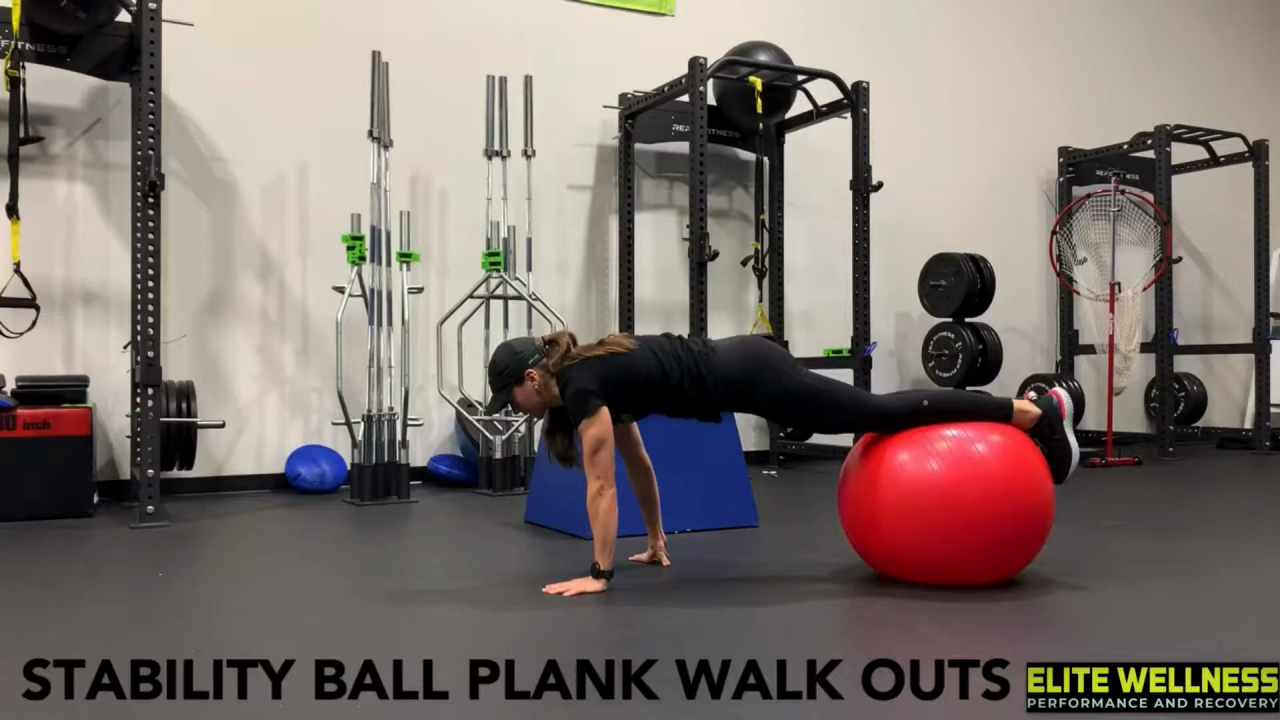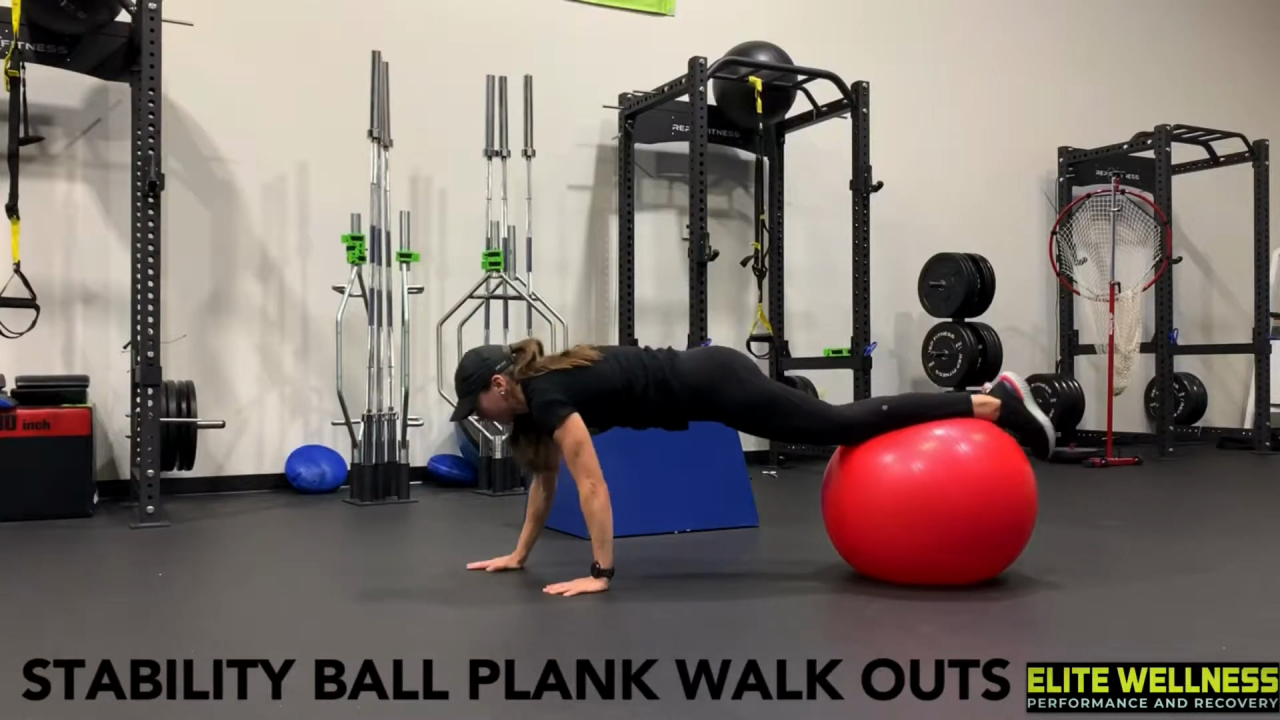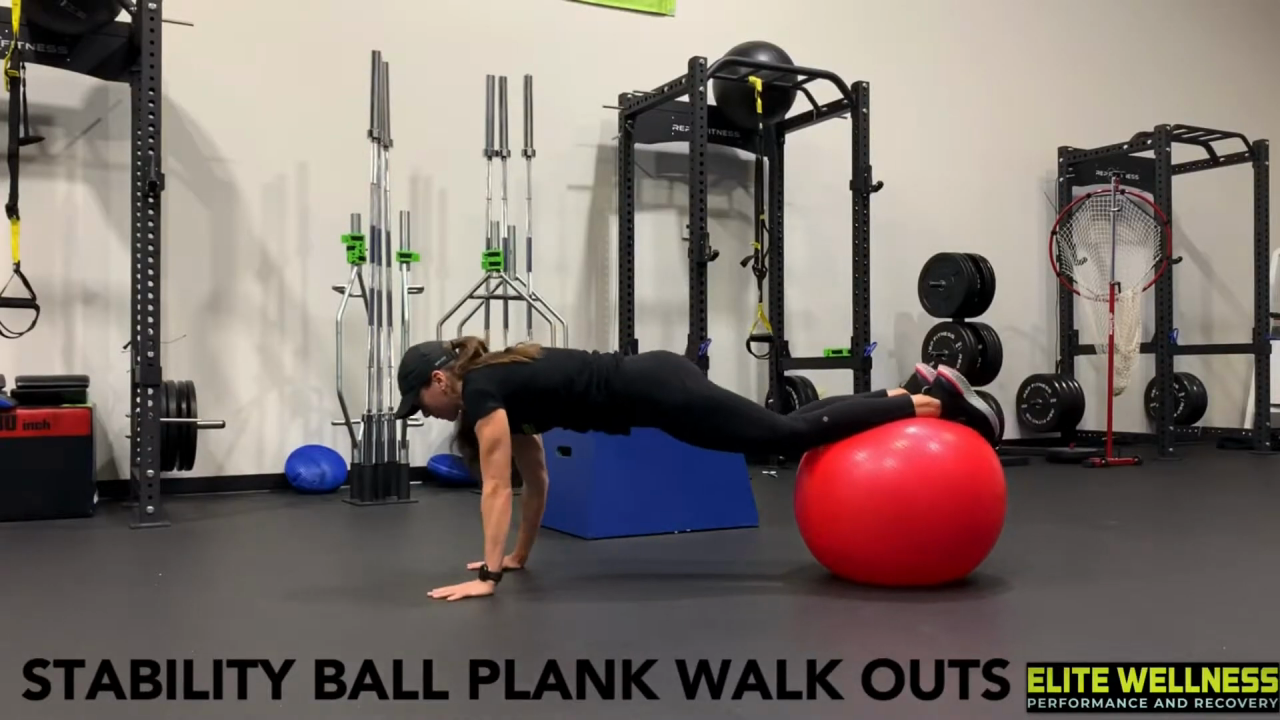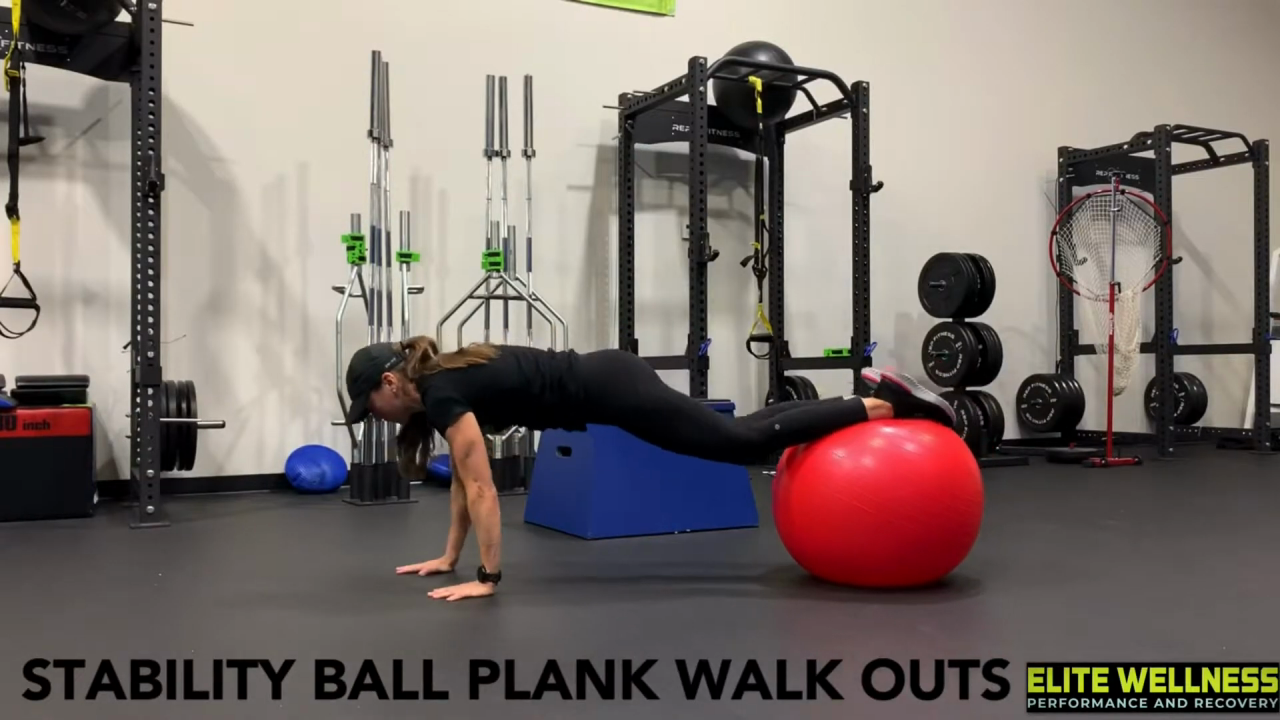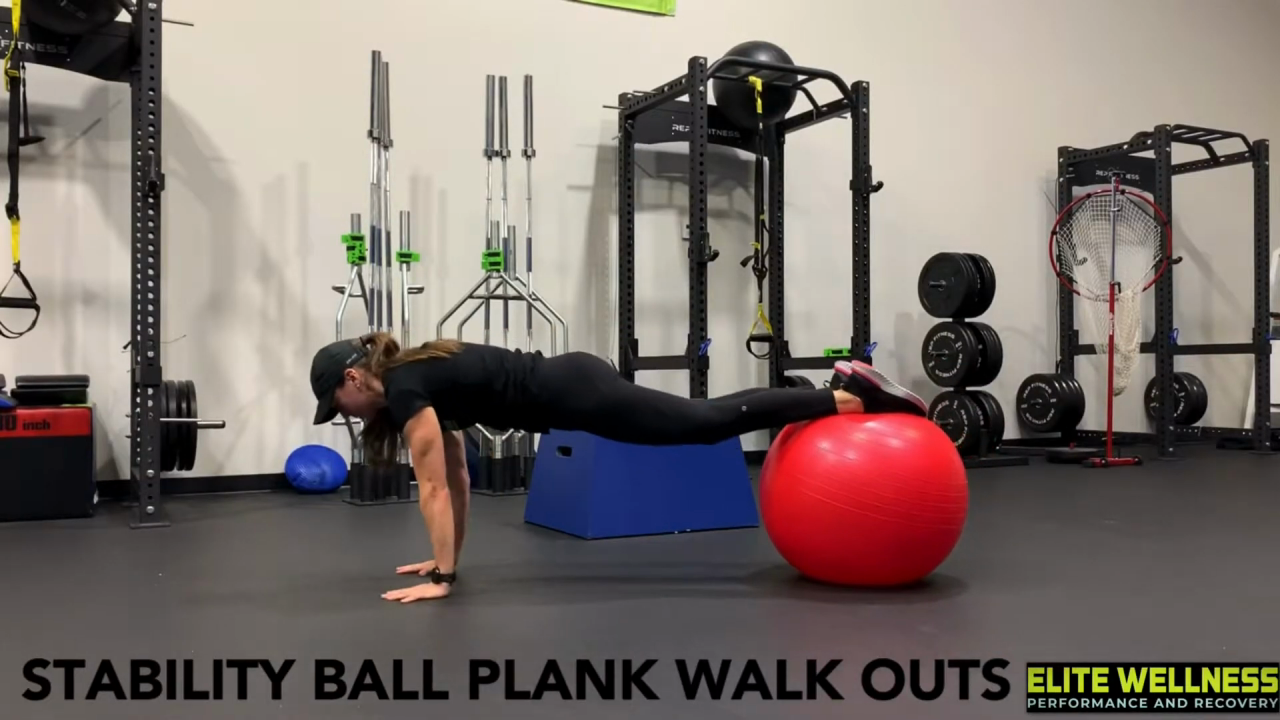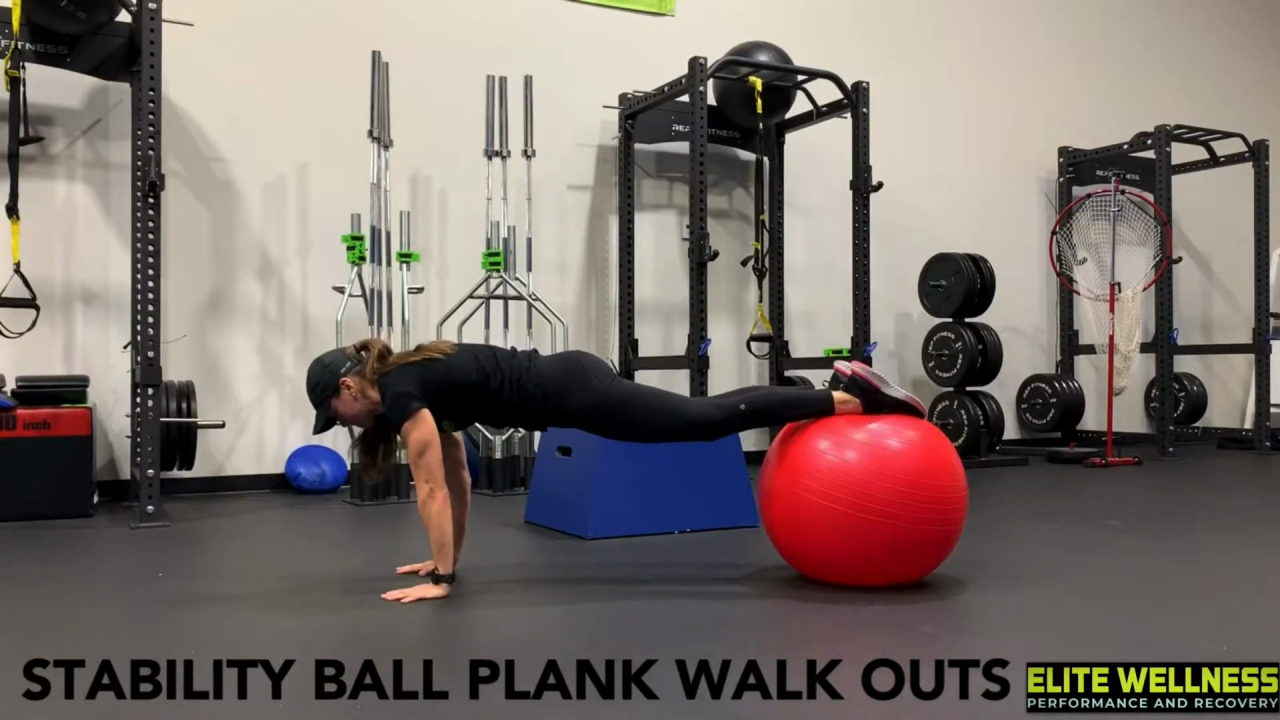
dt=0.7s
person 1, frame 1
left shoulder: (579, 386)
right shoulder: (595, 377)
left elbow: (601, 486)
right elbow: (638, 463)
left wrist: (599, 573)
right wrist: (657, 539)
left hip: (746, 376)
right hip: (740, 362)
left knee: (883, 414)
right knee: (879, 412)
left ankle: (1037, 414)
right ankle: (1023, 405)
person 1, frame 2
left shoulder: (546, 396)
right shoulder: (543, 389)
left elbow: (592, 487)
right elbow: (543, 479)
left wrist: (600, 573)
right wrist: (518, 555)
left hip: (710, 384)
right hip: (706, 374)
left knee: (850, 425)
right knee: (844, 422)
left ankle: (999, 403)
right ankle: (979, 398)
person 1, frame 3
left shoulder: (480, 389)
right shoulder: (503, 386)
left elbow: (495, 489)
right elbow: (536, 478)
left wrist: (487, 575)
right wrist: (521, 554)
left hip: (655, 390)
right hip: (654, 382)
left knee: (794, 435)
right knee: (787, 429)
left ankle: (938, 401)
right ankle: (909, 390)
person 1, frame 4
left shoulder: (441, 394)
right shoulder: (447, 384)
left elbow: (481, 489)
right elbow: (465, 483)
left wrist: (488, 577)
right wrist: (449, 557)
left hip: (611, 389)
right hip: (608, 379)
left knee: (747, 442)
right knee: (740, 432)
left ankle: (887, 403)
right ankle: (865, 397)
person 1, frame 5
left shoulder: (403, 389)
right shoulder: (423, 379)
left elbow: (434, 488)
right elbow: (458, 478)
left wrist: (441, 578)
right wrist: (449, 558)
left hip: (575, 394)
right hip: (573, 382)
left knee: (712, 423)
right knee: (709, 418)
left ankle: (855, 398)
right ankle: (839, 388)
person 1, frame 6
left shoulder: (399, 391)
right shoulder: (419, 384)
left elbow: (432, 489)
right elbow: (459, 480)
left wrist: (440, 578)
right wrist: (448, 558)
left hip: (571, 392)
right hip: (570, 381)
left knee: (711, 420)
right knee: (707, 415)
left ankle: (852, 398)
right ankle: (840, 389)
